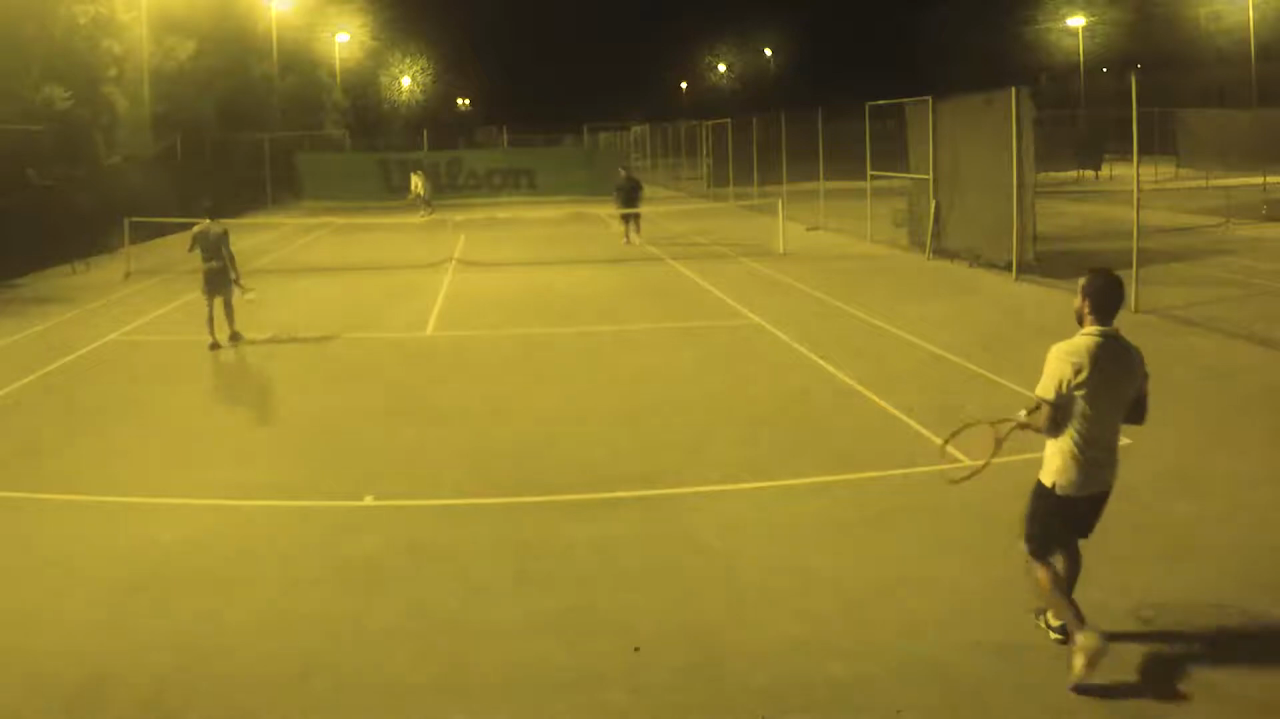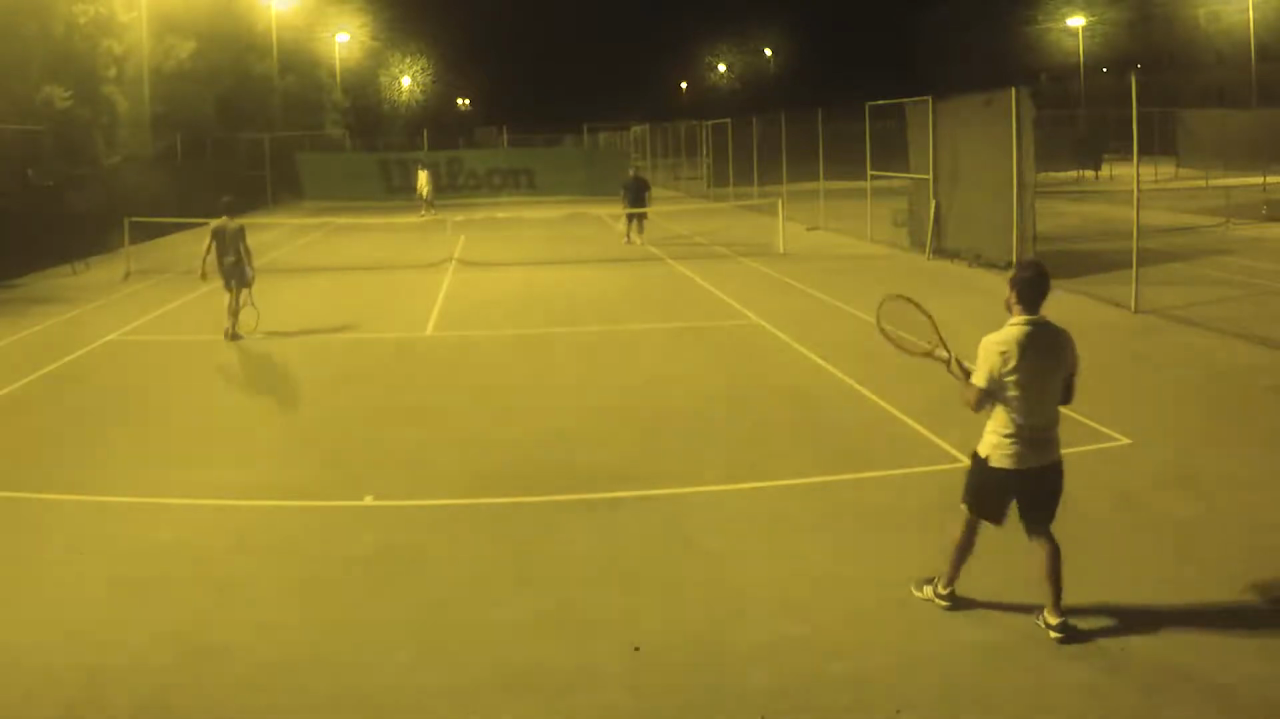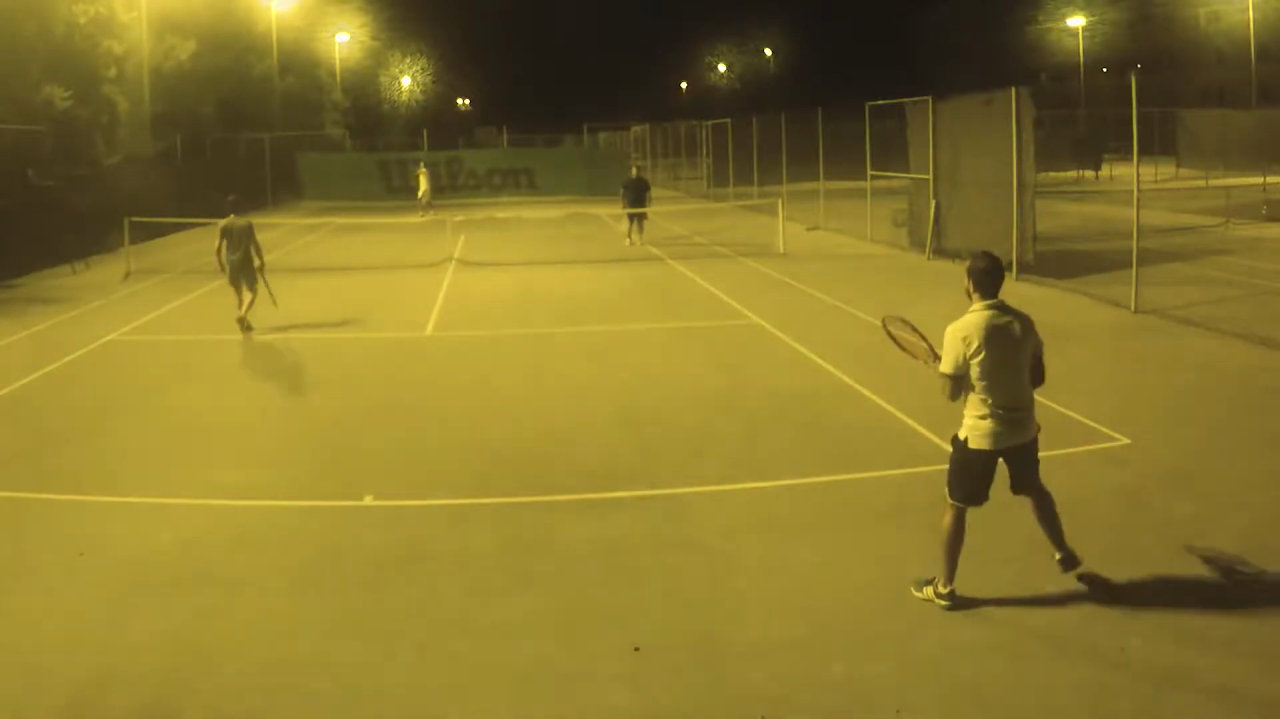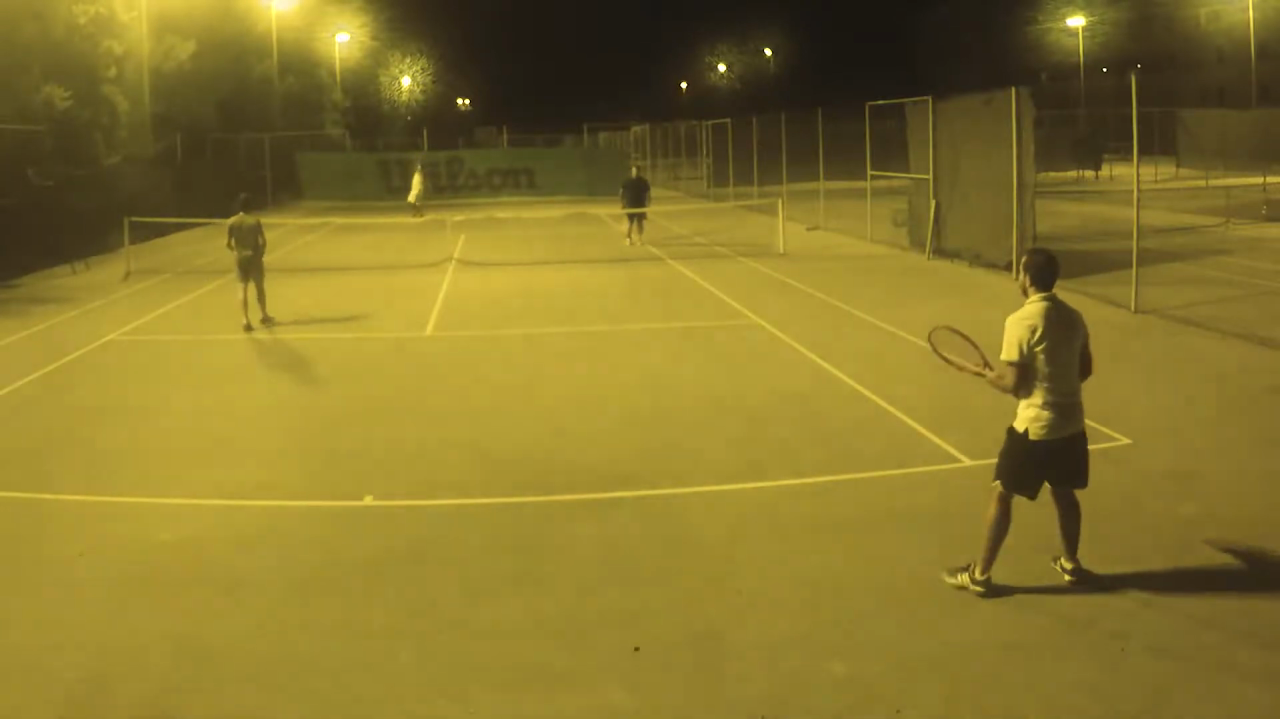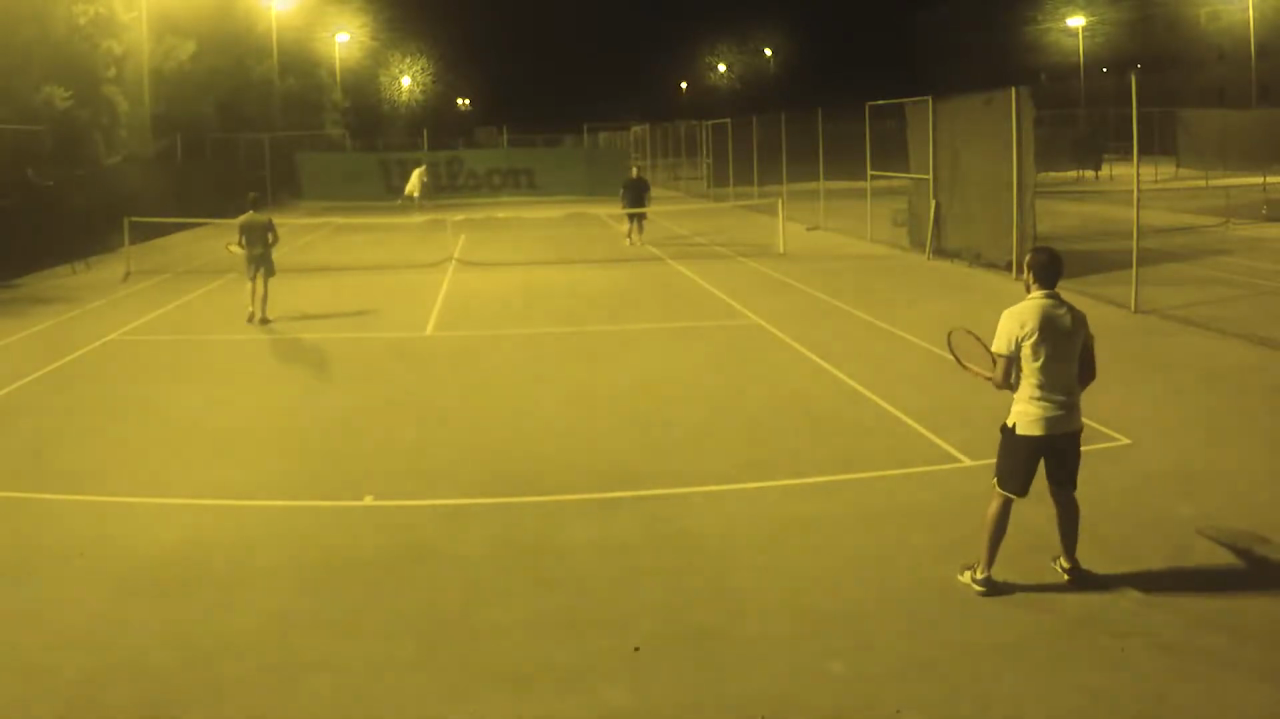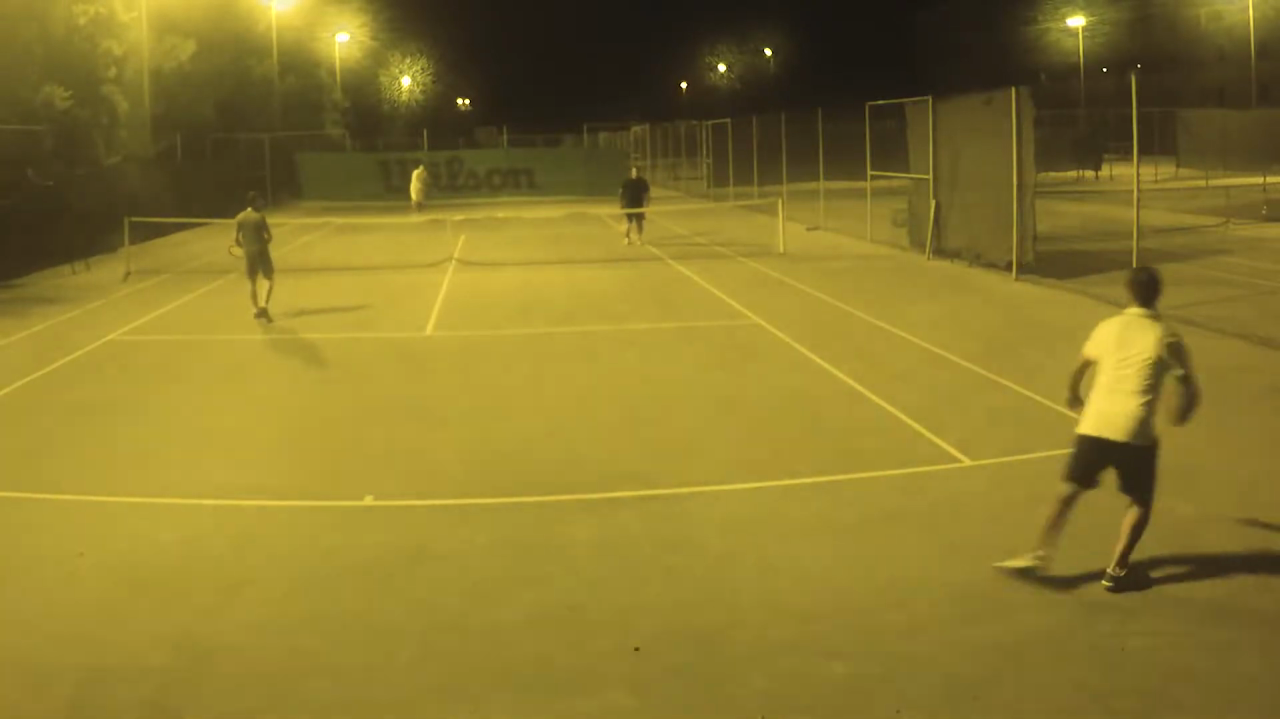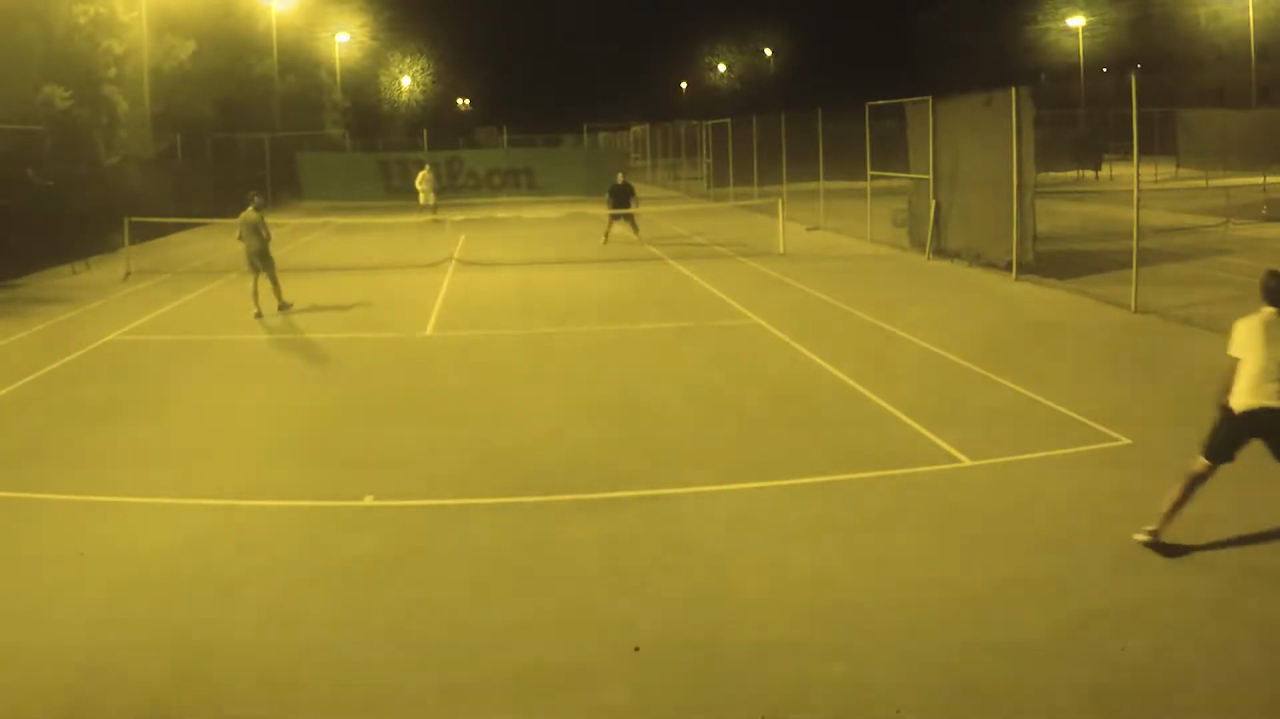
dt=0.5s
person 1, frame 1
left shoulder: (1066, 354)
right shoulder: (1132, 356)
left elbow: (1049, 424)
right elbow: (1137, 415)
left wrist: (1029, 418)
left hip: (1063, 476)
right hip: (1102, 474)
left knee: (1040, 560)
right knee: (1068, 546)
left ankle: (1084, 636)
right ankle: (1058, 618)
person 1, frame 2
left shoulder: (997, 344)
right shoulder: (1062, 341)
left elbow: (976, 402)
right elbow: (1065, 396)
left wrist: (964, 378)
left hip: (1000, 453)
right hip: (1045, 453)
left knee: (971, 520)
right knee: (1040, 530)
left ankle: (944, 588)
right ankle: (1054, 614)
person 1, frame 3
left shoulder: (960, 331)
right shoulder: (1024, 323)
left elbow: (951, 393)
right elbow: (1038, 377)
left wrist: (945, 372)
left hip: (979, 434)
right hip: (1022, 429)
left knee: (956, 507)
right knee: (1035, 490)
left ankle: (944, 586)
right ankle: (1064, 555)
person 1, frame 4
left shoulder: (1021, 321)
right shoulder: (1073, 317)
left elbow: (1014, 385)
right elbow: (1085, 370)
left wrist: (991, 377)
left hip: (1035, 426)
right hip: (1071, 422)
left knee: (1002, 495)
right knee: (1065, 492)
left ankle: (980, 574)
right ankle: (1070, 563)
person 1, frame 5
left shoulder: (1015, 317)
right shoulder: (1076, 317)
left elbow: (1001, 379)
right elbow: (1089, 374)
left wrist: (1009, 384)
left hip: (1027, 422)
right hip: (1067, 421)
left knee: (1003, 496)
right knee: (1064, 494)
left ankle: (982, 572)
right ankle: (1068, 562)
person 1, frame 6
left shoulder: (1107, 328)
right shoulder: (1167, 338)
left elbow: (1079, 372)
right elbow: (1191, 396)
left wrist: (1073, 397)
right wrist: (1180, 416)
left hip: (1095, 426)
right hip: (1136, 433)
left knee: (1071, 492)
right knee: (1141, 501)
left ankle: (1039, 554)
right ankle: (1118, 569)
person 1, frame 7
left shoulder: (1245, 326)
left elbow: (1233, 373)
left wrist: (1222, 401)
left hip: (1243, 407)
left knee: (1200, 471)
left ankle: (1158, 529)
